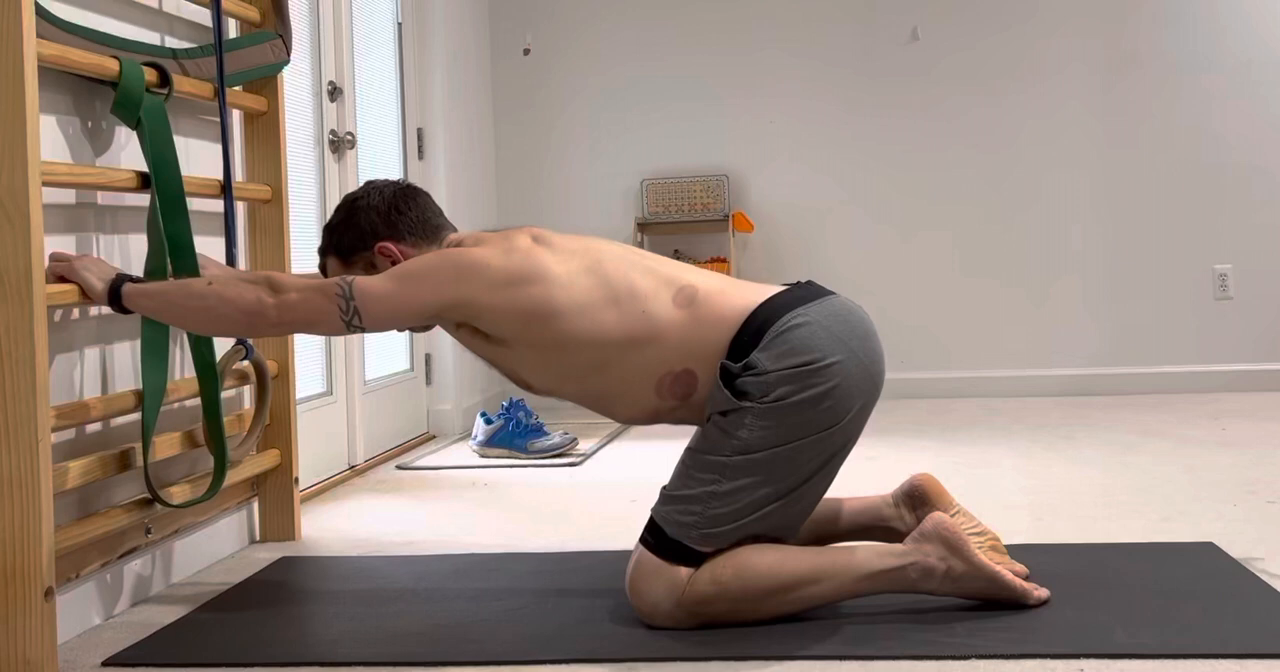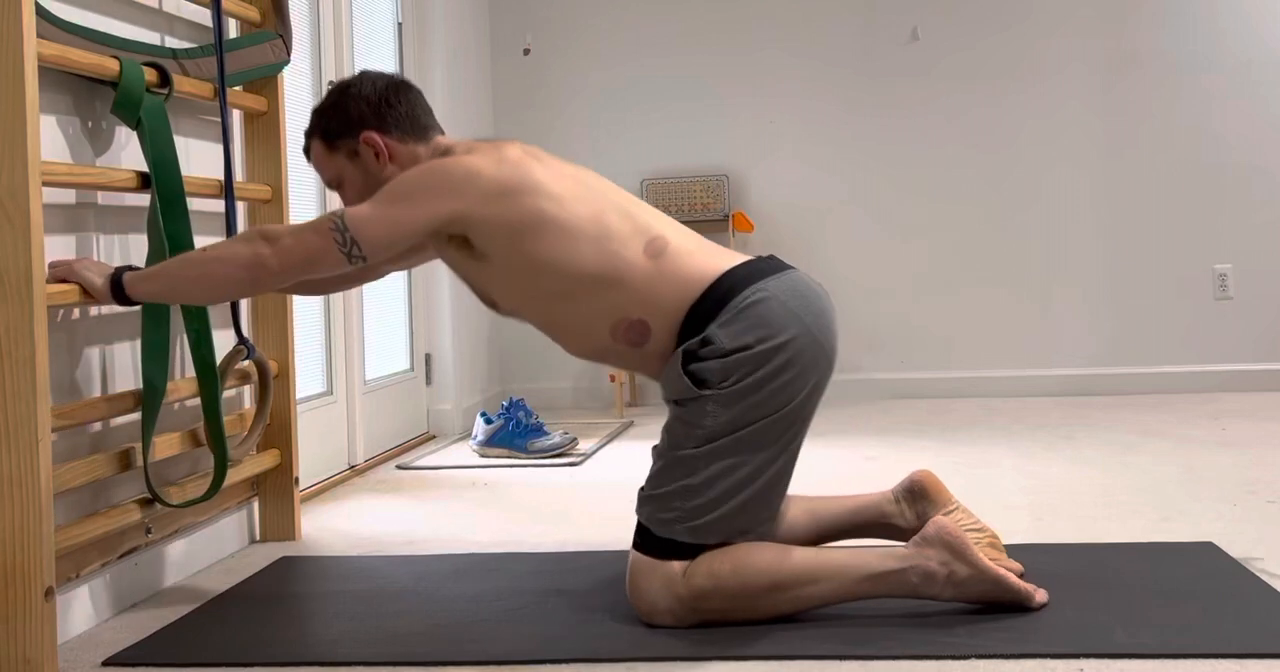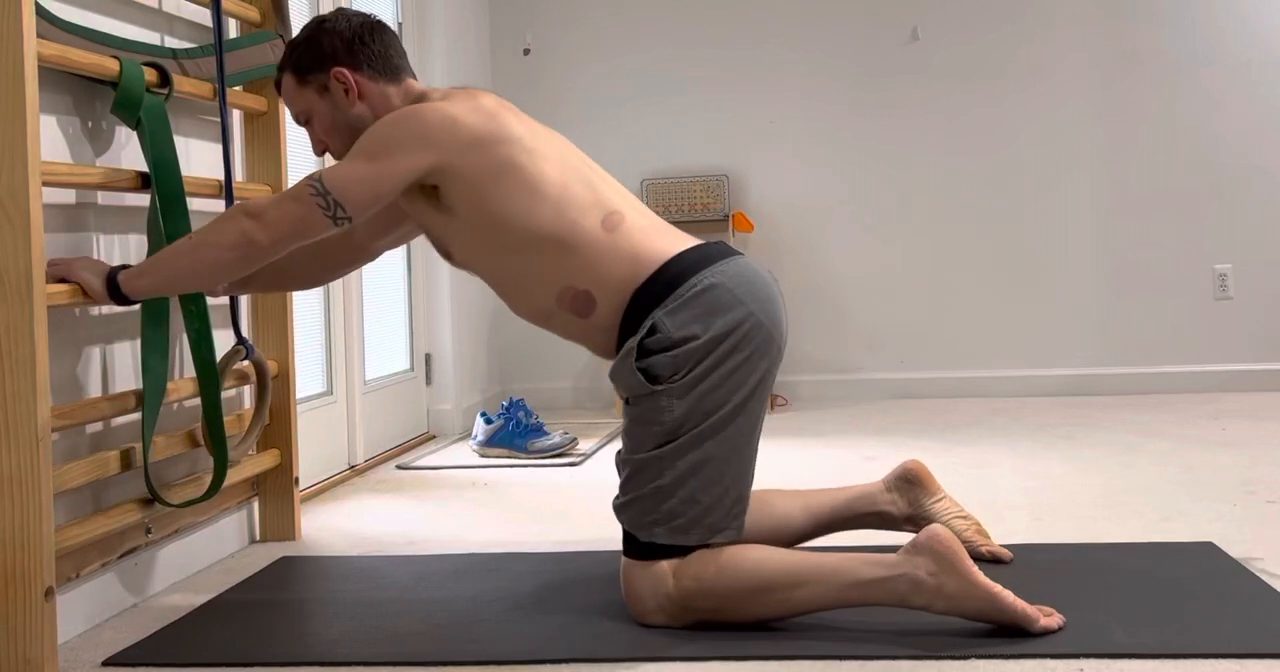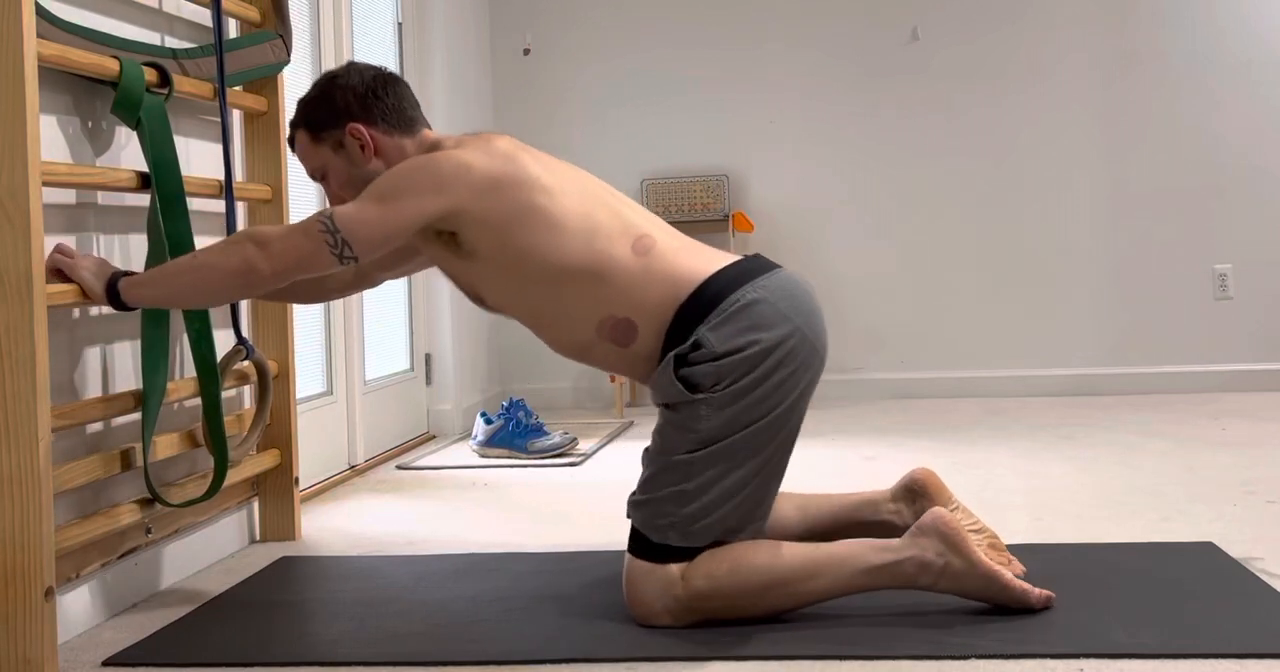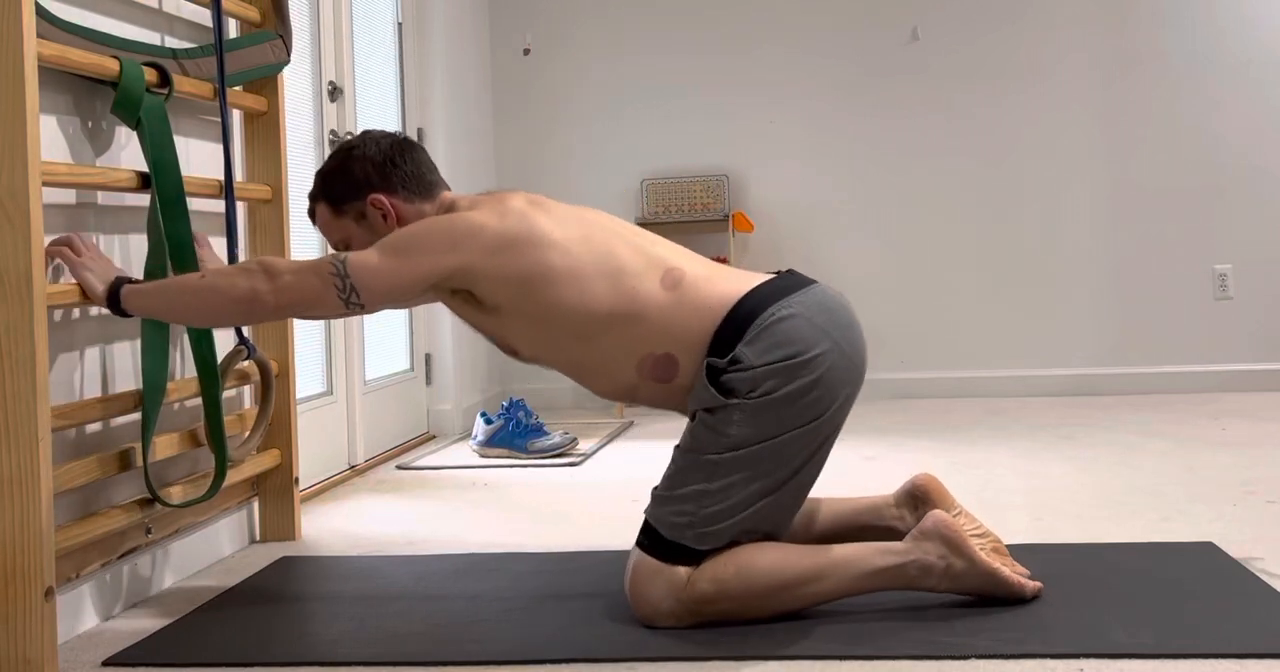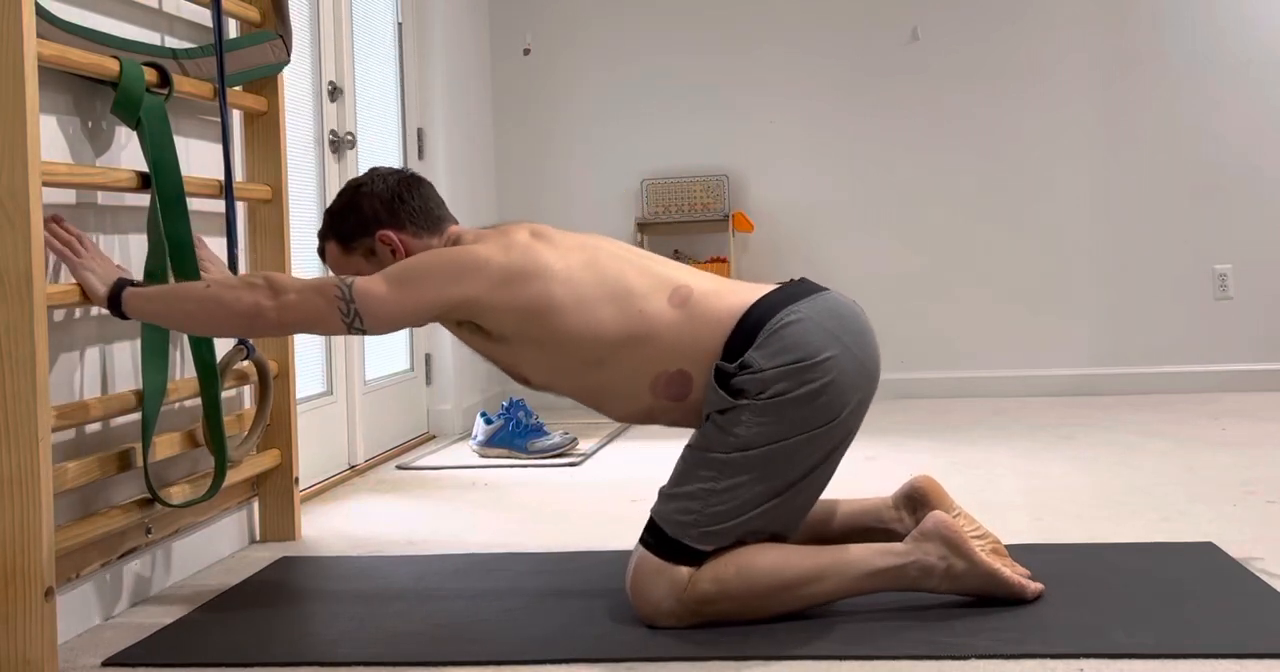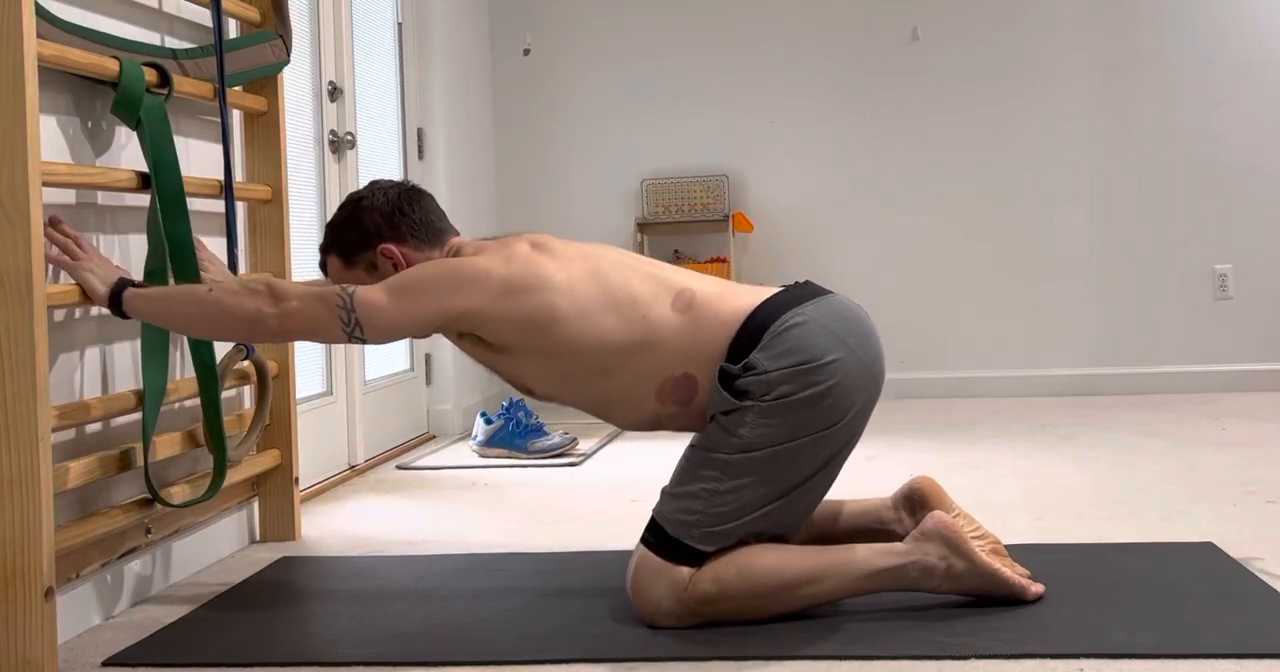
dt=0.4s
person 1, frame 1
left shoulder: (457, 274)
right shoulder: (505, 255)
left elbow: (274, 304)
right elbow: (294, 297)
left wrist: (119, 289)
right wrist: (208, 297)
left hip: (796, 365)
right hip: (821, 337)
left knee: (663, 588)
right knee: (715, 543)
left ankle: (921, 559)
right ankle: (899, 512)
person 1, frame 2
left shoulder: (444, 180)
right shoulder: (477, 183)
left elbow: (279, 254)
right elbow: (339, 267)
left wrist: (124, 281)
right wrist: (196, 275)
left hip: (750, 335)
right hip: (774, 314)
left knee: (665, 587)
right knee: (710, 536)
left ankle: (924, 564)
right ankle: (898, 506)
person 1, frame 3
left shoulder: (423, 125)
right shoulder: (435, 158)
left elbow: (266, 227)
right elbow: (331, 253)
left wrist: (123, 282)
right wrist: (198, 278)
left hip: (695, 321)
right hip: (721, 300)
left knee: (661, 588)
right knee: (699, 536)
left ankle: (916, 571)
right ankle: (891, 498)
person 1, frame 4
left shoulder: (435, 175)
right shoulder: (458, 197)
left elbow: (271, 255)
right elbow: (333, 274)
left wrist: (119, 284)
right wrist: (205, 278)
left hip: (740, 337)
right hip: (770, 313)
left knee: (661, 589)
right knee: (708, 532)
left ankle: (920, 555)
right ankle: (897, 506)
person 1, frame 5
left shoulder: (452, 240)
right shoulder: (491, 227)
left elbow: (275, 289)
left wrist: (119, 290)
right wrist: (220, 281)
left hip: (778, 354)
right hip: (805, 324)
left knee: (664, 589)
right knee: (718, 539)
left ankle: (918, 559)
right ankle: (901, 510)
person 1, frame 6
left shoulder: (457, 271)
right shoulder: (501, 253)
left elbow: (277, 304)
left wrist: (121, 292)
right wrist: (222, 289)
left hip: (793, 361)
right hip: (816, 332)
left knee: (664, 589)
right knee: (721, 542)
left ankle: (919, 559)
right ankle: (902, 514)
person 1, frame 7
left shoulder: (460, 284)
right shoulder: (502, 259)
left elbow: (278, 312)
left wrist: (122, 292)
right wrist: (228, 291)
left hip: (796, 364)
right hip: (820, 336)
left knee: (664, 588)
right knee: (721, 544)
left ankle: (920, 558)
right ankle: (902, 514)
